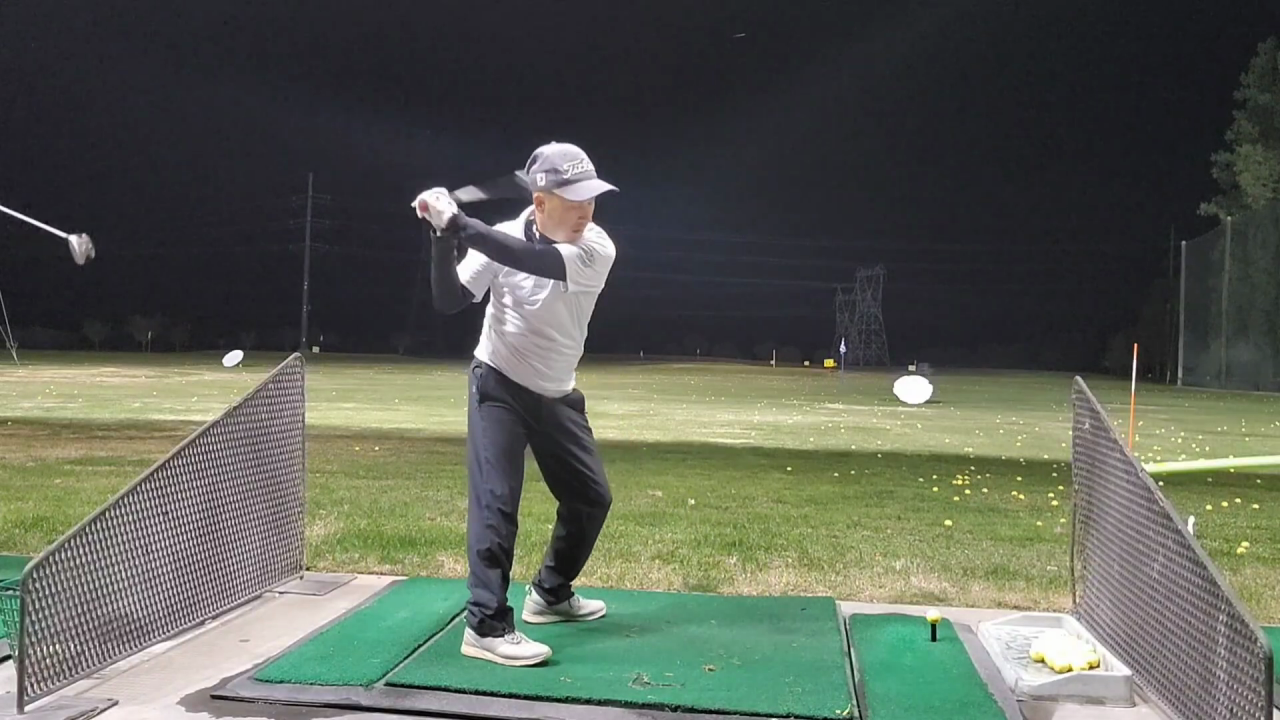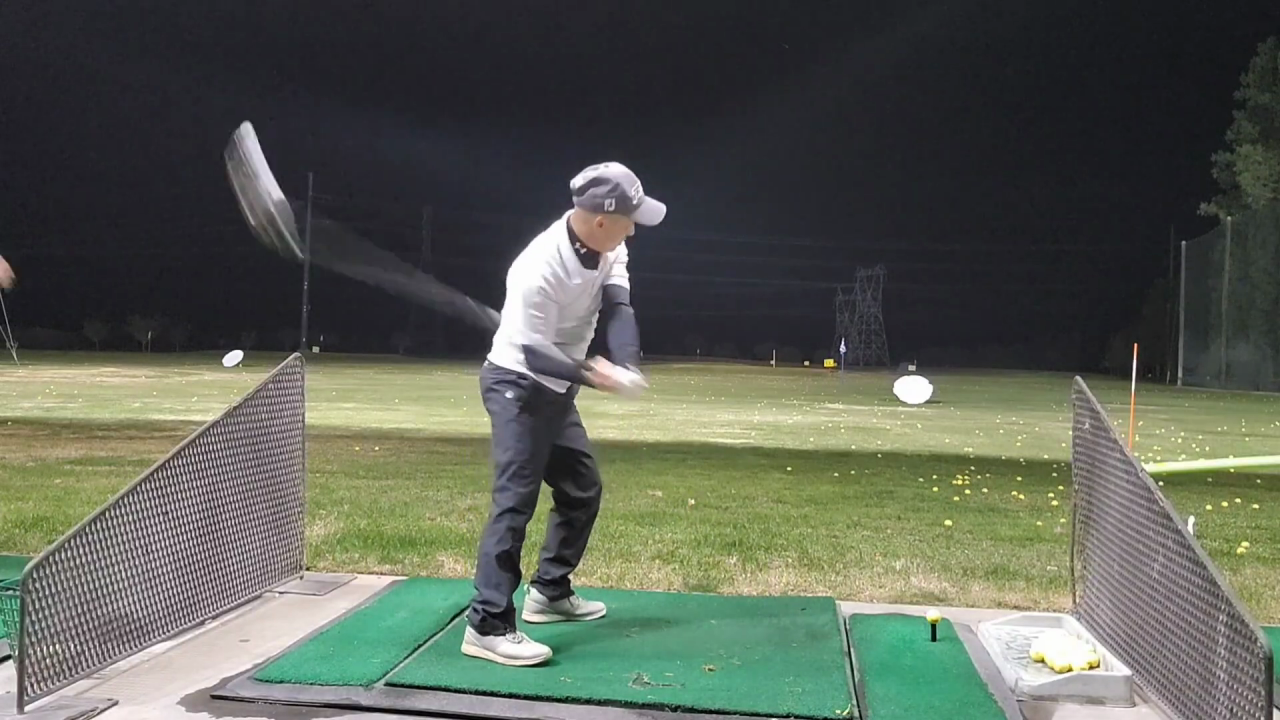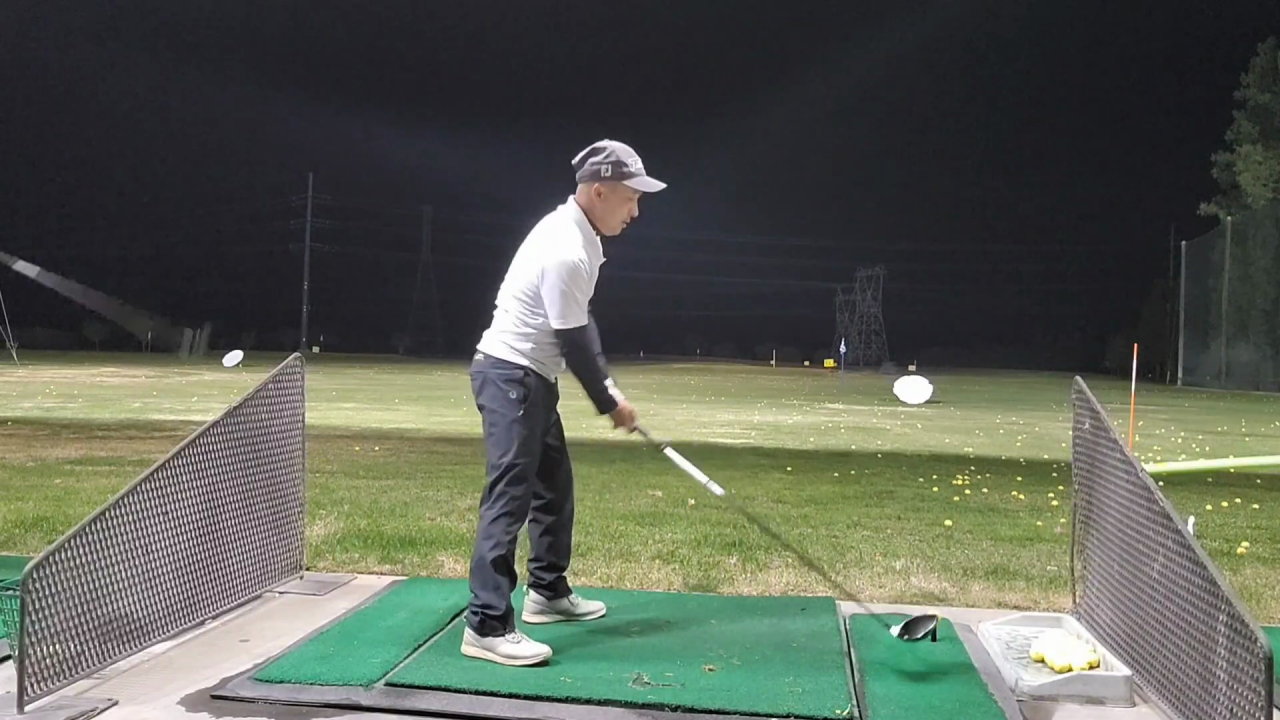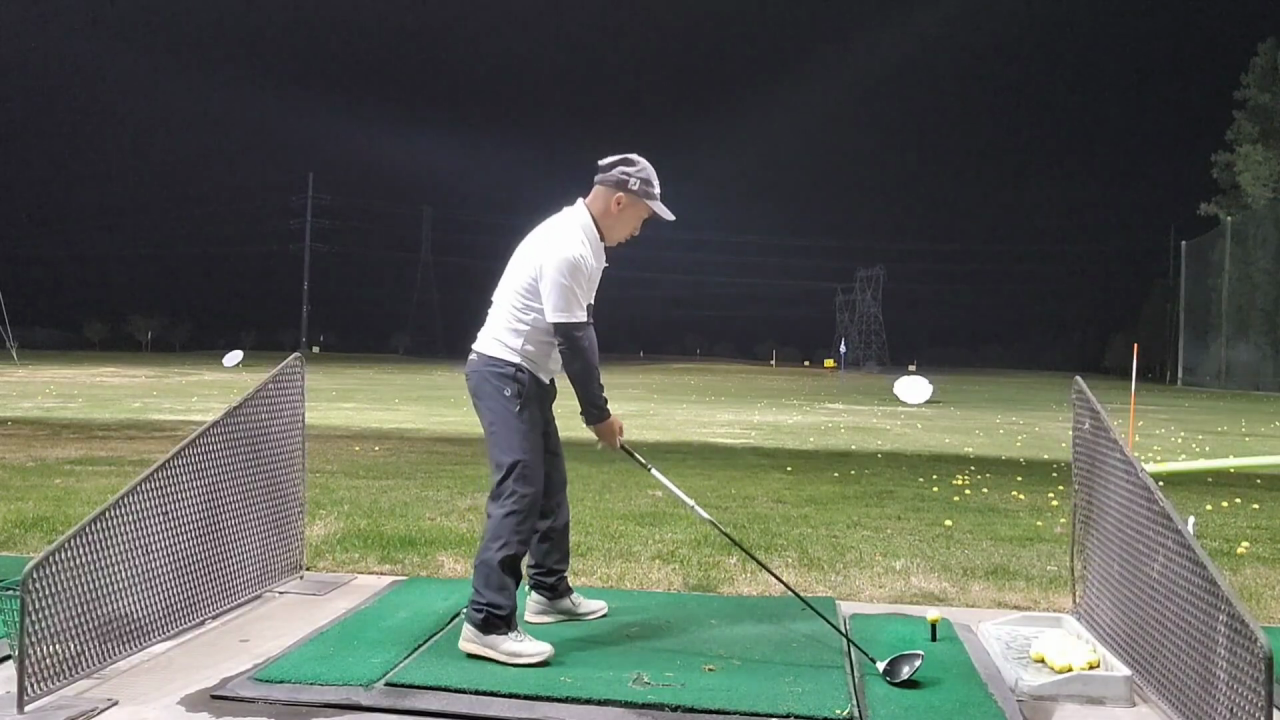
dt=0.7s
person 1, frame 1
left shoulder: (598, 250)
right shoulder: (498, 237)
left elbow: (528, 260)
right elbow: (449, 302)
left wrist: (455, 223)
right wrist: (443, 237)
left hip: (557, 395)
right hip: (498, 386)
left knee: (591, 497)
right knee: (496, 499)
left ankle: (550, 594)
right ankle: (486, 625)
person 1, frame 2
left shoulder: (610, 250)
right shoulder: (537, 268)
left elbow: (619, 311)
right elbow: (534, 352)
left wrist: (622, 367)
right wrist: (589, 373)
left hip: (556, 388)
right hip: (516, 384)
left knee: (582, 488)
right knee: (516, 497)
left ankle: (550, 591)
right ankle: (488, 624)
person 1, frame 3
left shoulder: (575, 232)
right shoulder: (567, 252)
left elbow: (581, 325)
right elbow: (573, 341)
left wrist: (606, 384)
right wrist: (607, 403)
left hip: (530, 376)
right hip: (509, 375)
left knee: (554, 486)
right knee: (510, 494)
left ankle: (547, 591)
right ankle: (486, 625)
person 1, frame 4
left shoulder: (581, 238)
right shoulder: (567, 248)
left elbow: (580, 330)
right elbow: (571, 340)
left wrist: (597, 402)
right wrist: (597, 412)
left hip: (527, 376)
right hip: (505, 373)
left knee: (549, 485)
right knee: (518, 490)
left ankle: (549, 591)
right ankle: (488, 622)
